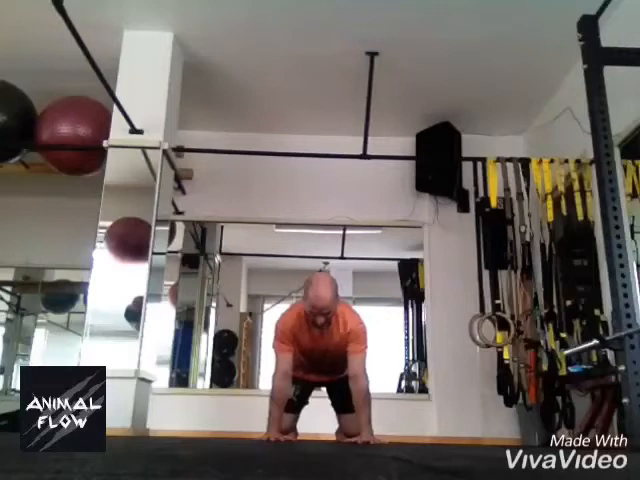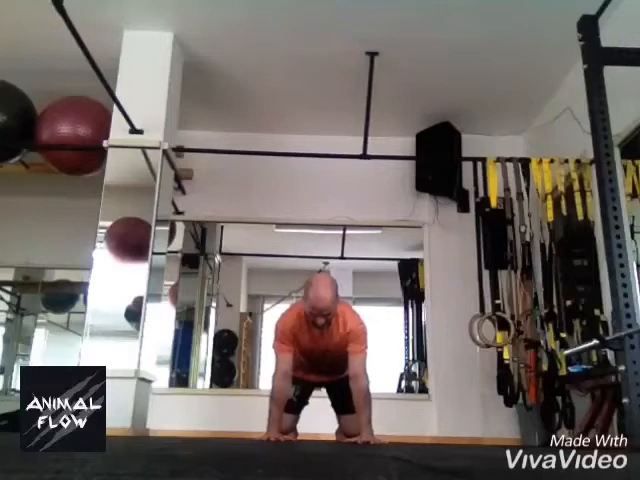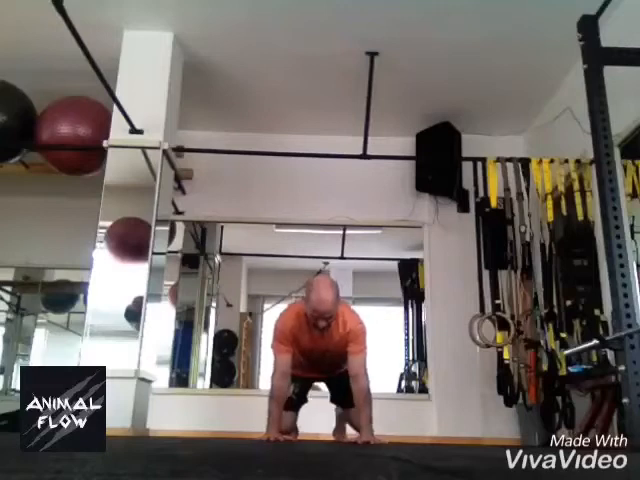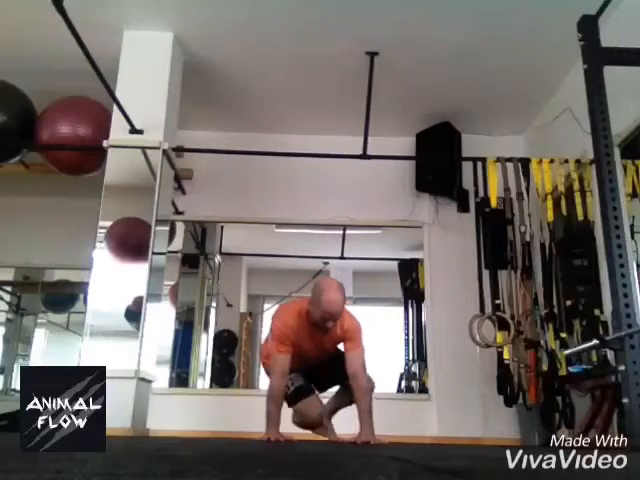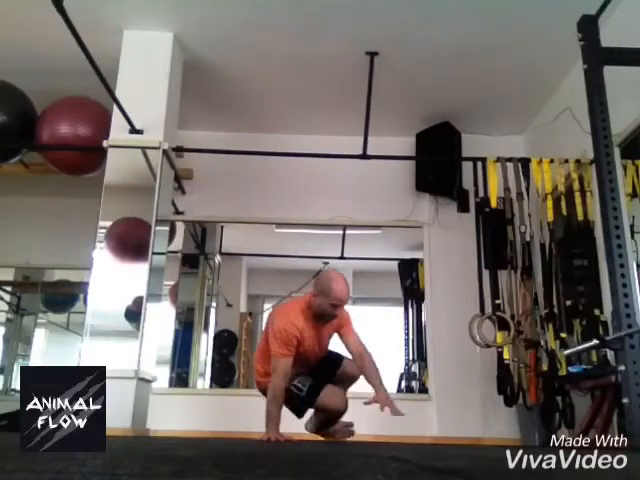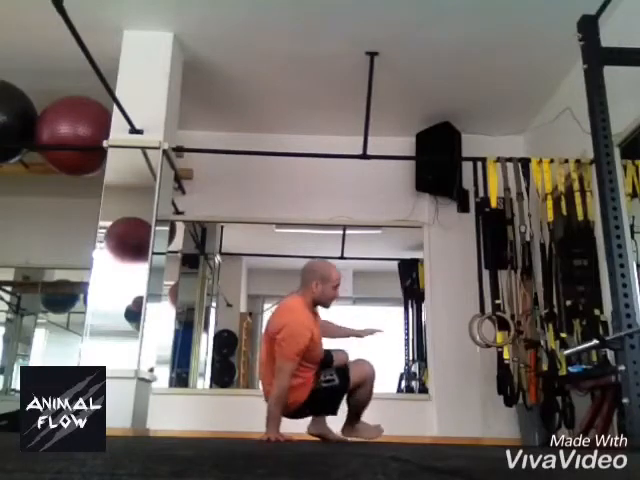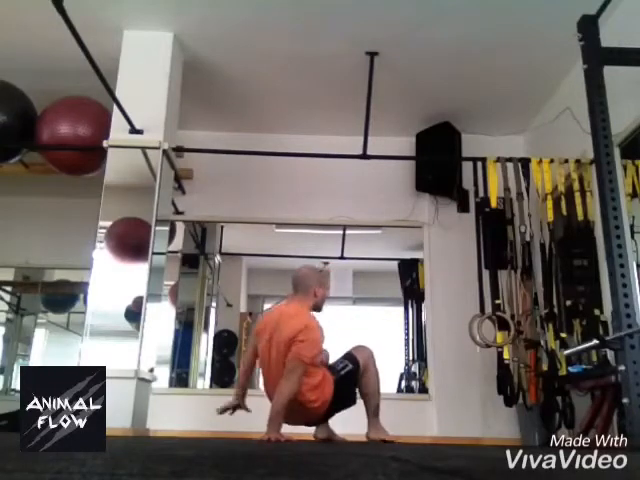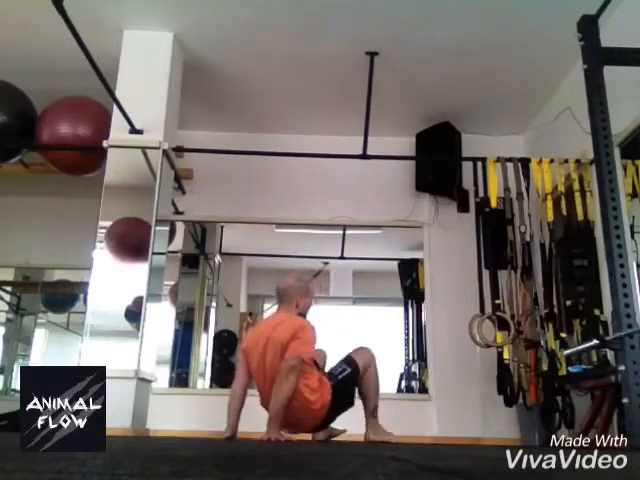
dt=0.3s
person 1, frame 1
left shoulder: (353, 324)
right shoulder: (288, 322)
left elbow: (358, 377)
right elbow: (282, 375)
left wrist: (366, 430)
right wrist: (272, 429)
left hip: (339, 373)
right hip: (301, 372)
left knee: (353, 432)
right knee: (283, 428)
left ankle: (342, 433)
right ankle: (291, 433)
person 1, frame 2
left shoulder: (353, 324)
right shoulder: (288, 322)
left elbow: (358, 377)
right elbow: (282, 375)
left wrist: (366, 431)
right wrist: (272, 428)
left hip: (340, 374)
right hip: (300, 373)
left knee: (354, 432)
right knee: (283, 430)
left ankle: (342, 433)
right ankle: (291, 433)
person 1, frame 3
left shoulder: (352, 324)
right shoulder: (288, 321)
left elbow: (358, 376)
right elbow: (281, 375)
left wrist: (366, 431)
right wrist: (272, 429)
left hip: (339, 368)
right hip: (298, 367)
left knee: (358, 423)
right knee: (284, 428)
left ankle: (340, 420)
person 1, frame 4
left shoulder: (348, 323)
right shoulder: (286, 319)
left elbow: (357, 375)
right elbow: (278, 376)
left wrist: (366, 429)
right wrist: (272, 429)
left hip: (323, 357)
right hip: (287, 362)
left knee: (367, 385)
right knee: (313, 415)
left ankle: (324, 416)
right ankle: (318, 420)
person 1, frame 5
left shoulder: (336, 314)
right shoulder: (288, 321)
left elbow: (360, 352)
right elbow: (279, 378)
left wrist: (381, 391)
right wrist: (272, 430)
right hip: (273, 376)
left knee: (353, 368)
right knee: (338, 402)
left ankle: (319, 420)
right ankle: (317, 425)
person 1, frame 6
left shoulder: (306, 304)
right shoulder: (294, 322)
left elbow: (319, 326)
right elbow: (283, 379)
left wrist: (356, 332)
right wrist: (272, 431)
right hip: (295, 396)
left knee: (341, 358)
right knee: (365, 370)
left ankle: (318, 425)
right ankle: (352, 427)
person 1, frame 7
left shoulder: (268, 316)
right shoulder: (308, 326)
left elbow: (248, 360)
right elbow: (290, 380)
left wrist: (239, 397)
right wrist: (273, 429)
left hip: (292, 410)
right hip: (313, 406)
right knee: (364, 354)
left ankle: (323, 428)
right ankle: (374, 428)
person 1, frame 8
left shoulder: (252, 334)
right shoulder: (300, 328)
left elbow: (239, 384)
right elbow: (287, 379)
left wrist: (231, 429)
right wrist: (273, 429)
right hip: (313, 412)
left knee: (319, 355)
right knee: (365, 356)
left ankle: (321, 429)
right ankle: (373, 428)
